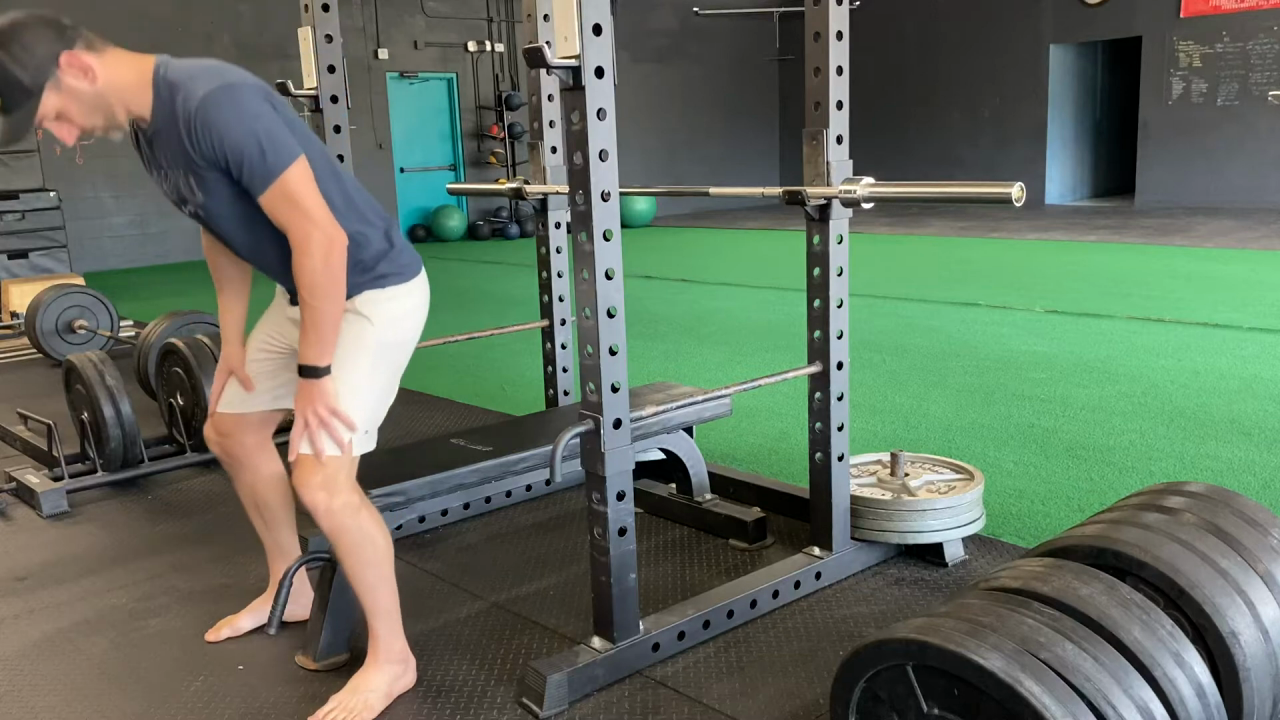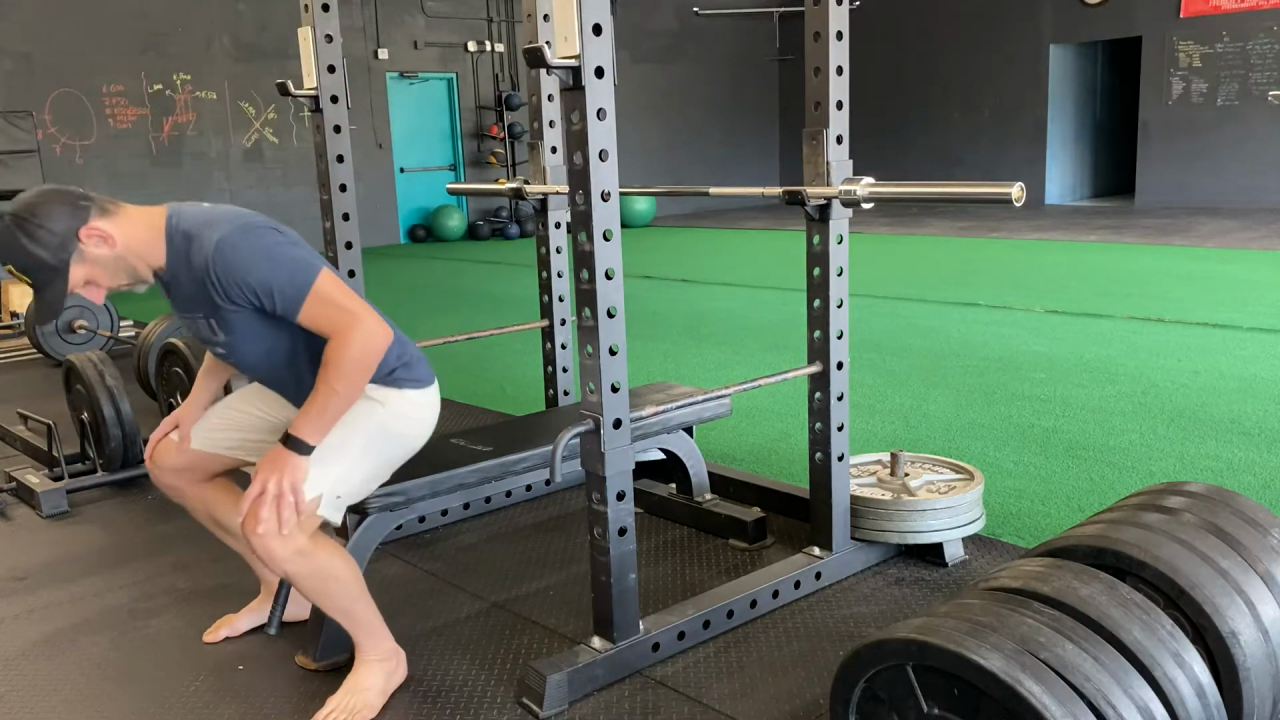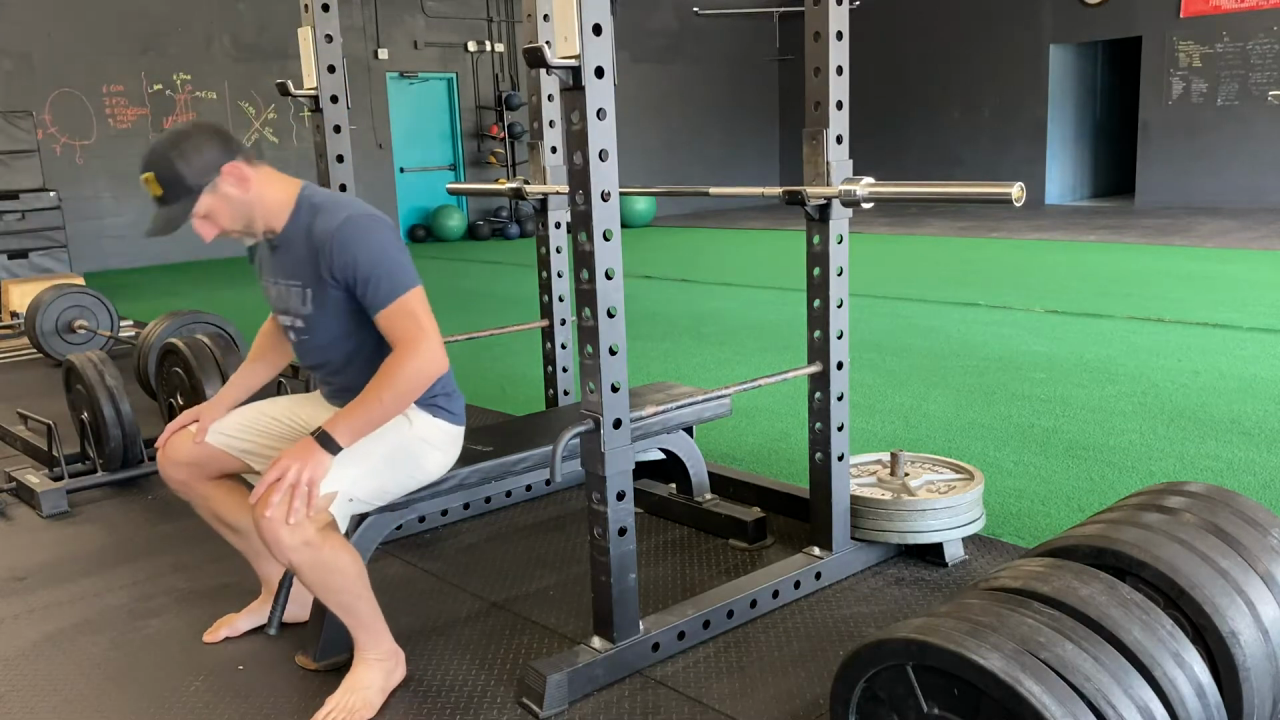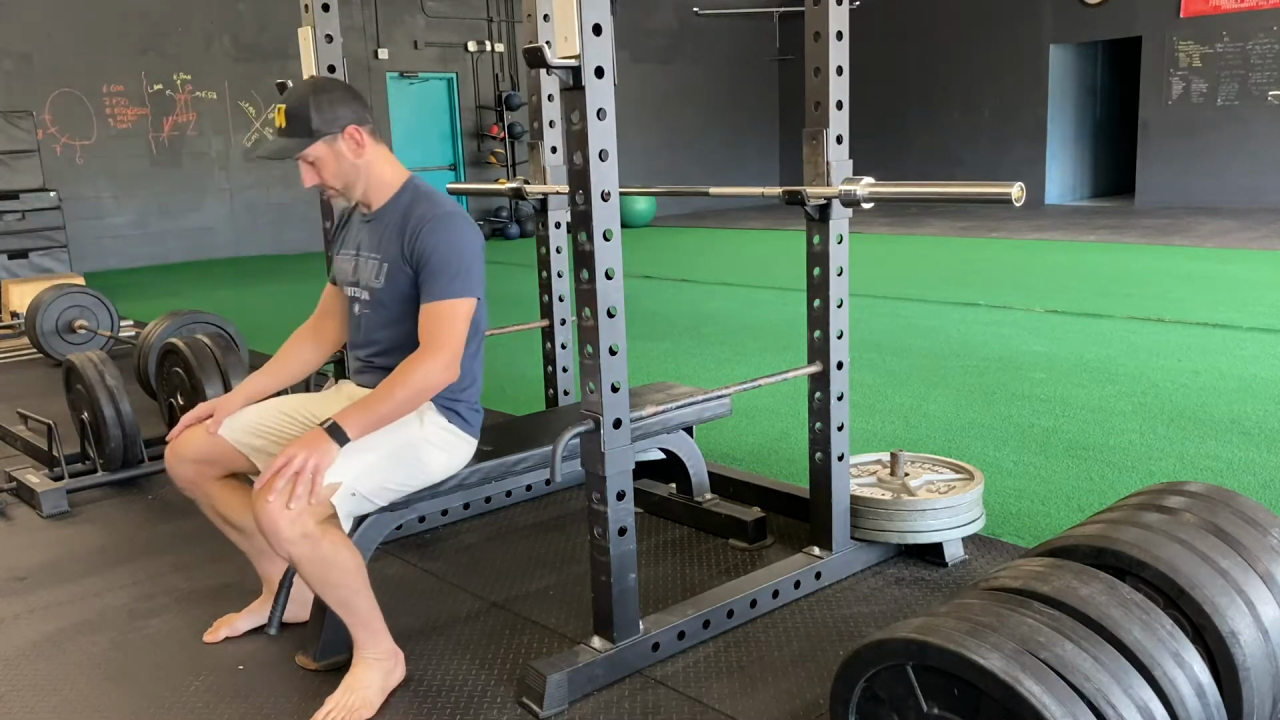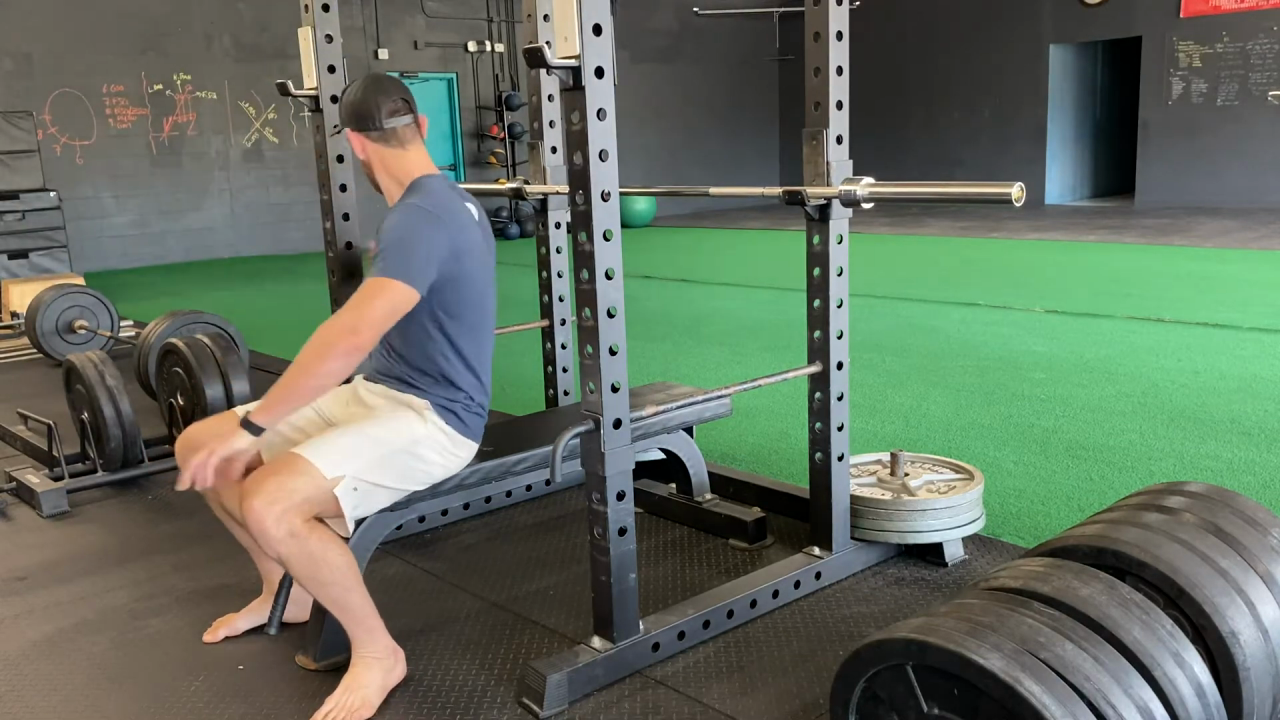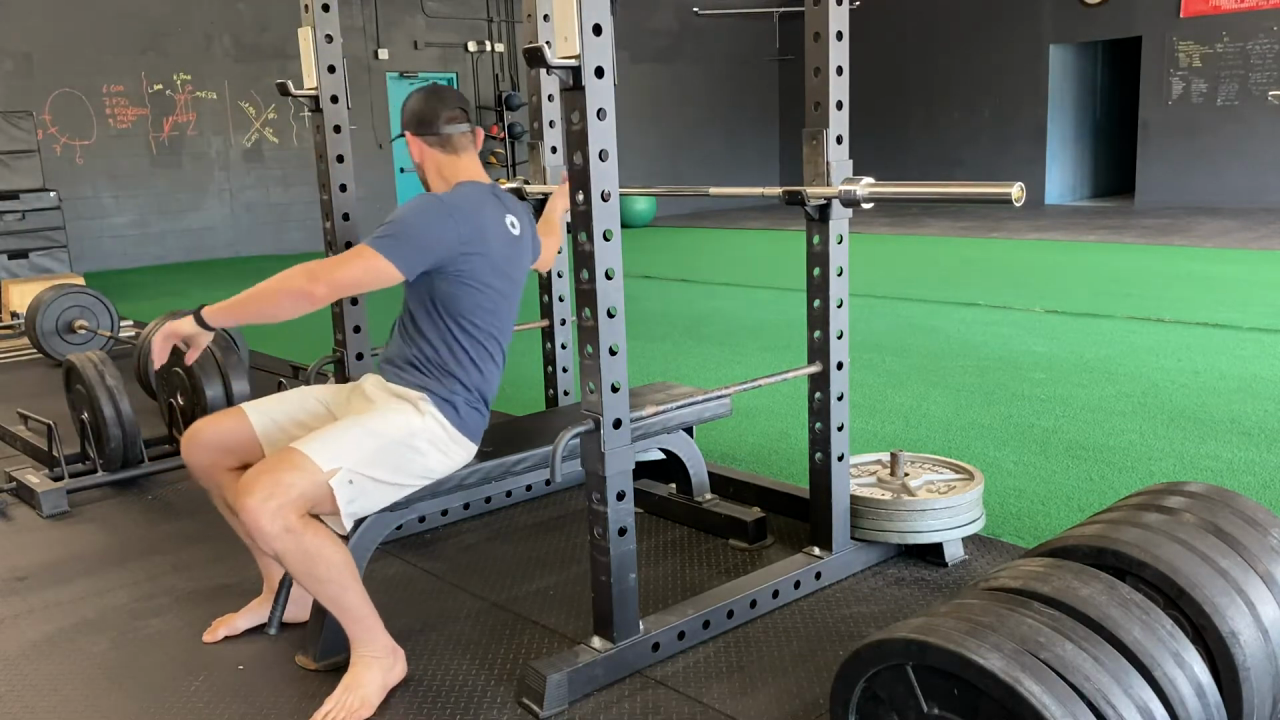
dt=0.5s
person 1, frame 1
left shoulder: (213, 102)
right shoulder: (144, 123)
left elbow: (318, 233)
left wrist: (313, 371)
right wrist: (233, 339)
left hip: (373, 288)
right hip: (304, 291)
left knee: (320, 477)
right knee: (230, 432)
left ankle: (391, 657)
right ankle: (288, 588)
person 1, frame 2
left shoulder: (225, 245)
right shoulder: (166, 251)
left elbow: (366, 331)
left wrist: (295, 447)
right wrist: (199, 401)
left hip: (386, 393)
left knee: (268, 525)
right knee: (169, 460)
left ankle: (380, 655)
right ankle: (281, 592)
person 1, frame 3
left shoulder: (347, 230)
right shoulder: (265, 235)
left elbow: (425, 356)
left wrist: (325, 443)
right wrist: (223, 401)
left hip: (415, 417)
right hip: (336, 402)
left knee: (280, 512)
right knee: (179, 455)
left ankle: (378, 654)
right ankle: (282, 588)
person 1, frame 4
left shoulder: (440, 225)
right shoulder: (352, 221)
left elbow: (439, 364)
right elbow: (326, 328)
left wrist: (333, 436)
right wrist: (236, 399)
left hip: (430, 418)
right hip: (358, 395)
left knee: (282, 506)
right knee: (187, 454)
left ankle: (378, 653)
right ankle: (284, 588)
person 1, frame 5
left shoulder: (420, 217)
right shoulder: (450, 202)
left elbow: (352, 336)
left wrist: (252, 426)
left hip: (430, 418)
right hip: (376, 394)
left knee: (268, 505)
right knee: (195, 449)
left ankle: (376, 652)
right ankle: (285, 588)
person 1, frame 6
left shoulder: (441, 213)
right shoulder: (511, 214)
left elbow: (321, 284)
right elbow: (544, 253)
left wrist: (206, 319)
right wrist: (561, 197)
left hip: (430, 418)
right hip: (382, 390)
left knee: (264, 501)
right knee: (204, 444)
left ankle: (376, 652)
right ankle: (285, 589)
